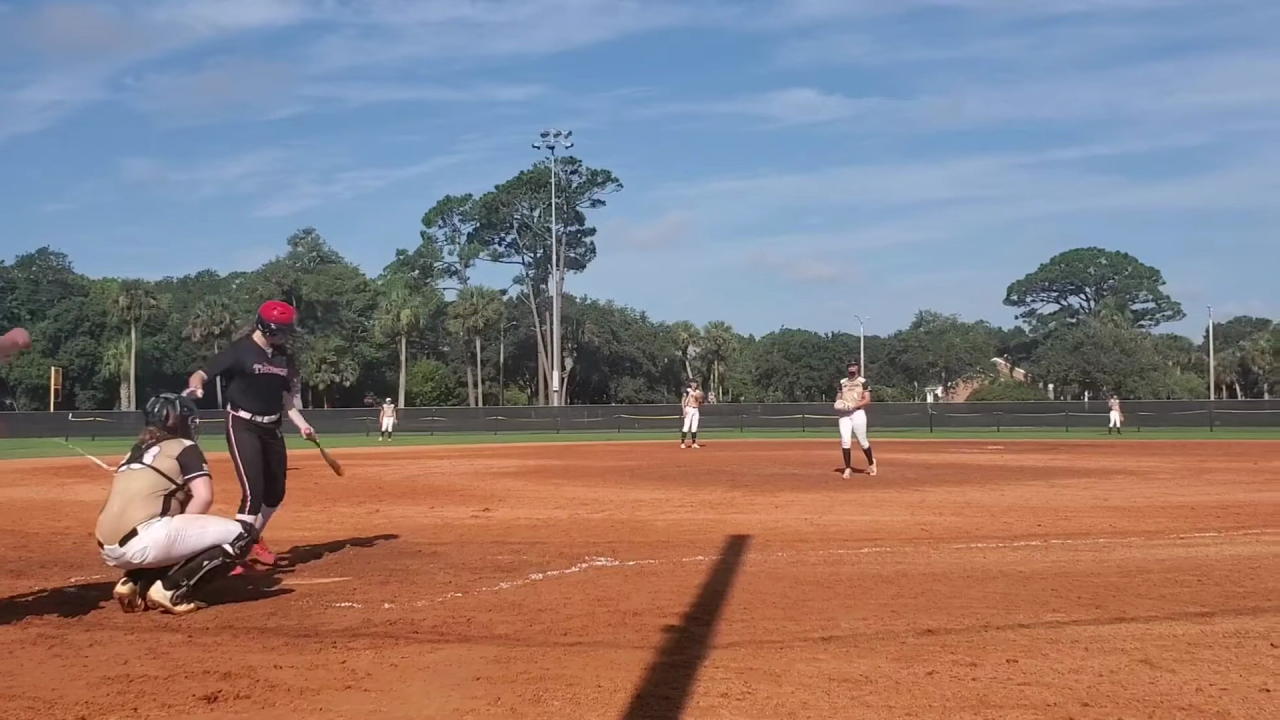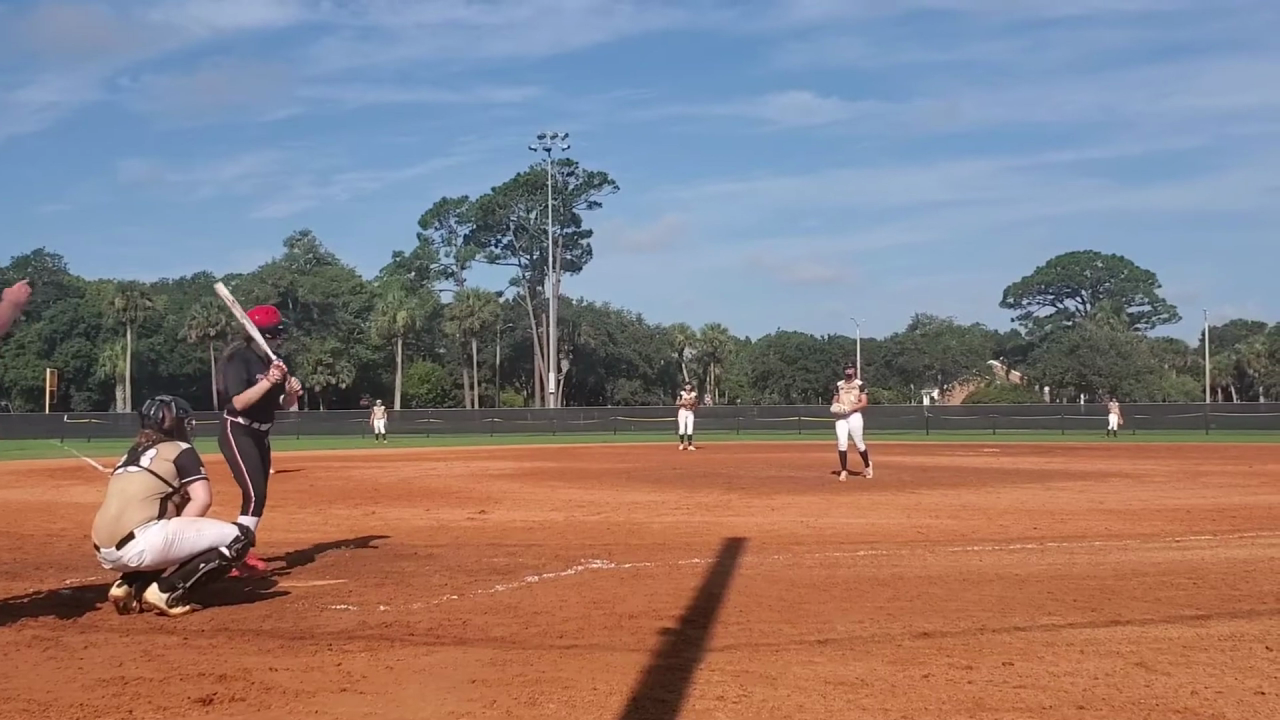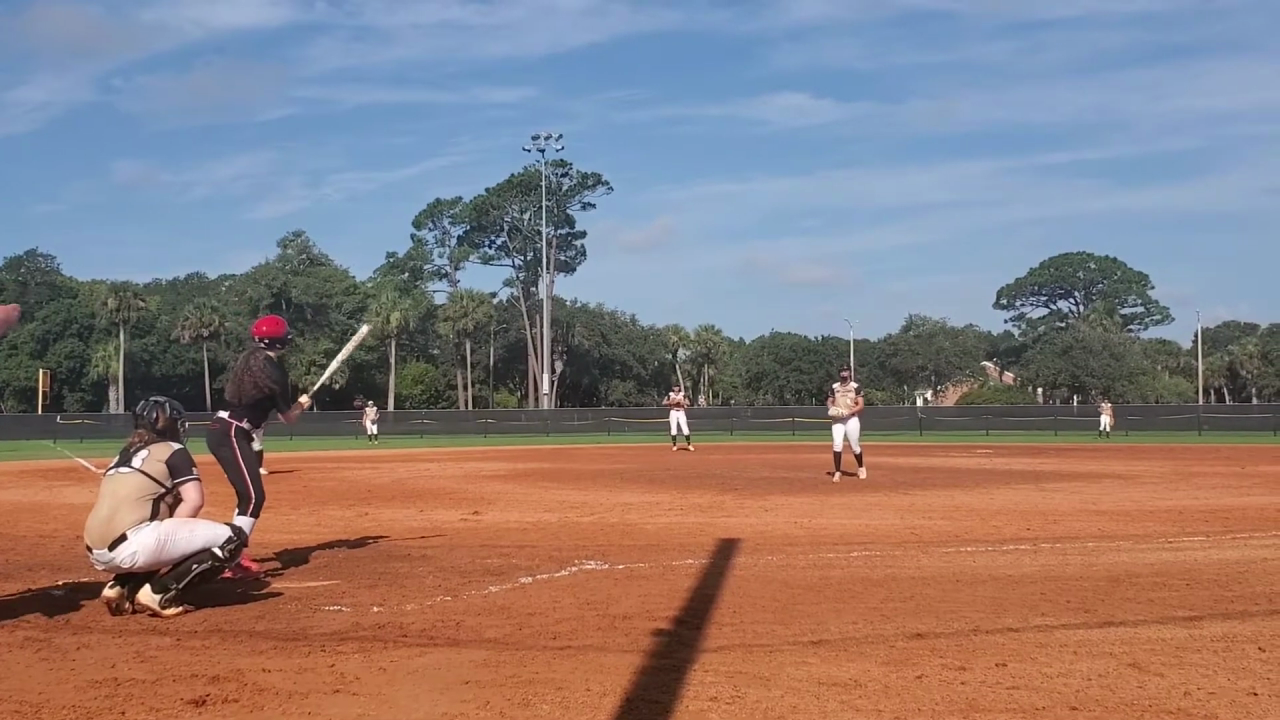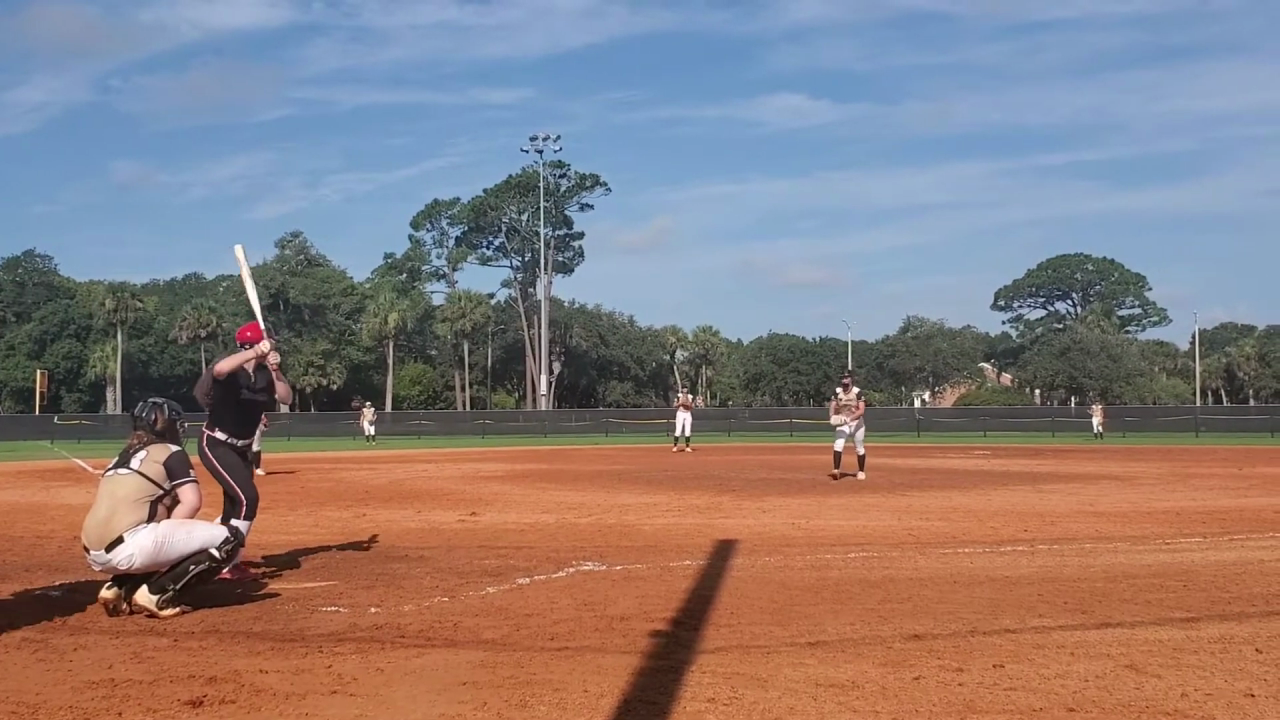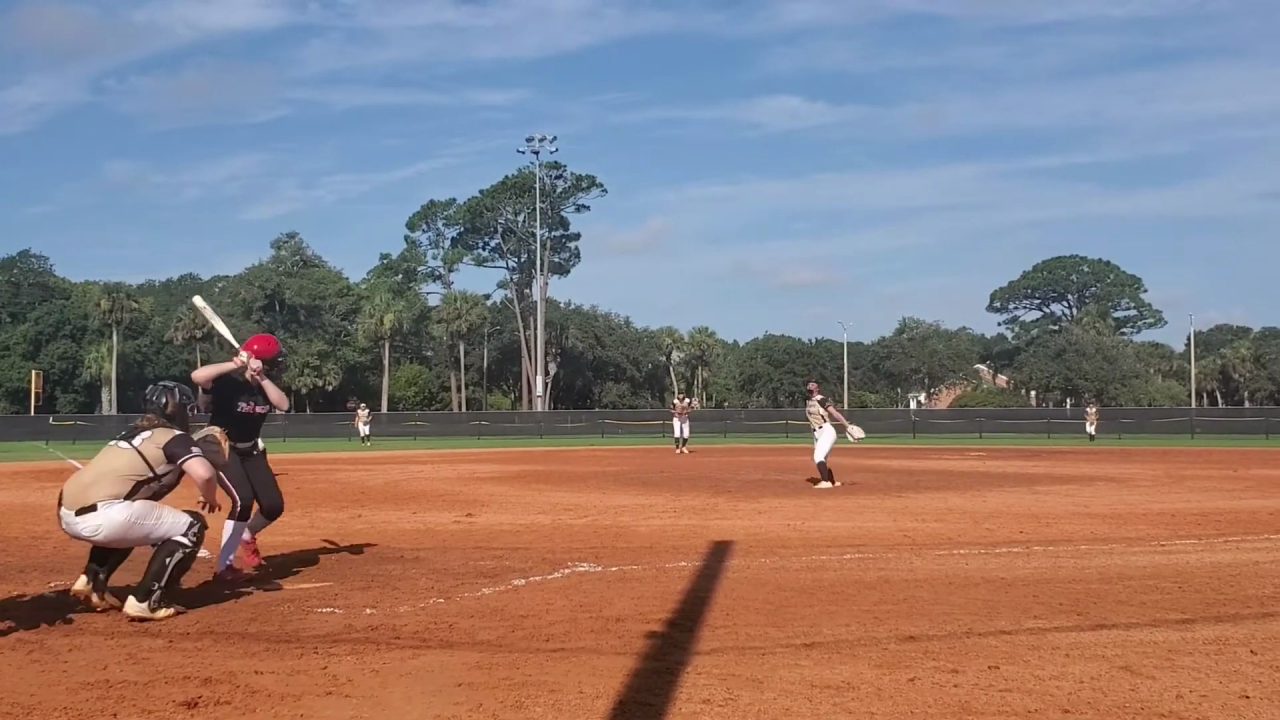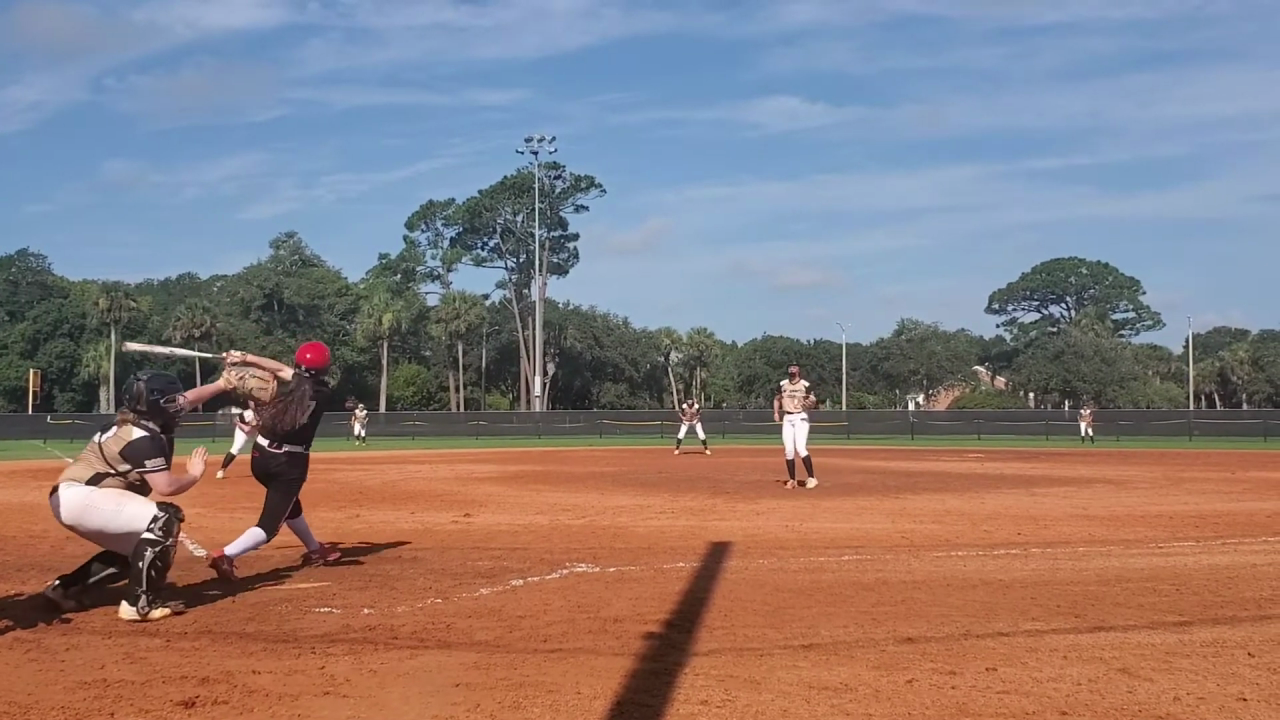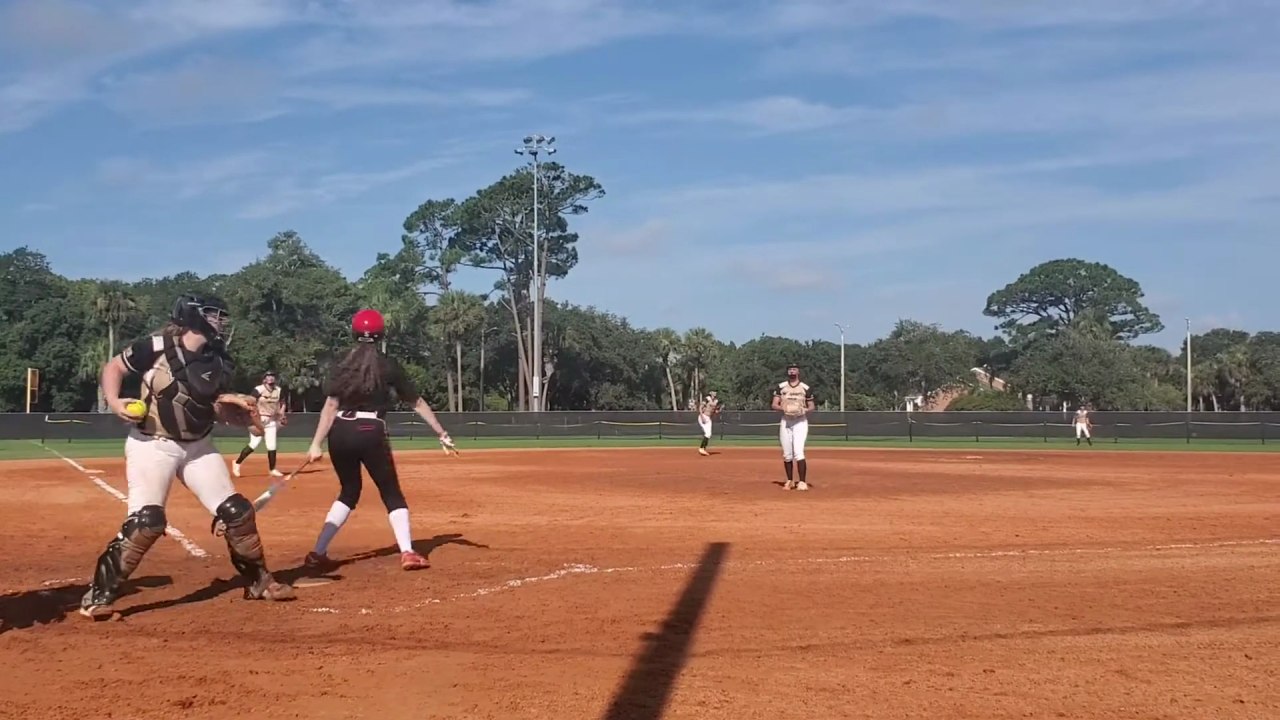
dt=0.7s
person 1, frame 1
left shoulder: (284, 356)
right shoulder: (239, 350)
right elbow: (202, 374)
left wrist: (301, 423)
right wrist: (196, 386)
left hip: (272, 428)
right hip: (243, 426)
left knee: (275, 490)
right knee: (253, 492)
left ankle: (254, 541)
person 1, frame 2
left shoulder: (274, 360)
right shoulder: (239, 359)
left elbow: (283, 402)
right elbow: (239, 402)
left wrist: (292, 389)
right wrist: (270, 381)
left hip: (260, 435)
right hip: (237, 433)
left knee: (257, 495)
right knee: (254, 495)
person 1, frame 3
left shoulder: (250, 361)
right shoulder: (274, 371)
right elbow: (287, 416)
left wrist: (295, 404)
right wrist: (301, 405)
left hip: (224, 432)
right hip: (231, 435)
left knee: (248, 496)
right knee: (254, 497)
right ankle: (232, 561)
person 1, frame 4
left shoulder: (263, 375)
right shoulder: (231, 373)
left elbow: (285, 399)
right elbow: (218, 368)
left wrist: (275, 369)
right wrist: (255, 352)
left hip: (242, 448)
right hip: (216, 445)
left knee: (234, 507)
right knee: (247, 498)
right ankle: (230, 565)
person 1, frame 5
left shoulder: (265, 384)
right shoulder: (229, 381)
left elbow: (283, 404)
right elbow: (197, 376)
left wrist: (261, 377)
right wrist: (233, 364)
left hip: (250, 450)
left knee: (274, 505)
right knee: (243, 500)
left ankle: (247, 536)
right ankle: (224, 566)
person 1, frame 6
left shoulder: (281, 390)
right shoulder: (320, 390)
right elbow: (291, 375)
right wrist: (249, 358)
left hip: (261, 458)
right hip: (291, 463)
left knee: (289, 504)
right knee: (270, 523)
left ankle: (315, 550)
right ankle: (226, 556)
person 1, frame 7
left shoulder: (343, 363)
right shoulder: (389, 366)
left elbow: (330, 405)
right elbow: (417, 402)
left wrist: (316, 443)
right wrist: (441, 434)
left hip: (339, 432)
right hip: (370, 432)
left knee: (349, 492)
right knee: (393, 496)
left ankle: (318, 553)
right ankle: (407, 553)
person 2, frame 1
left shoulder: (137, 451)
right shoulder: (183, 447)
right elbow: (204, 496)
right wrist: (181, 533)
left hip: (110, 548)
right hip: (142, 540)
right knee: (242, 534)
left ankle: (134, 583)
right ankle: (171, 589)
person 2, frame 2
left shoulder: (133, 453)
right shoulder: (180, 450)
right elbow: (202, 500)
right wrist: (177, 536)
left hip: (105, 551)
right hip: (138, 543)
right knee: (239, 536)
left ankle: (128, 586)
right ankle: (166, 592)
person 2, frame 3
left shoulder: (125, 454)
right shoulder: (172, 450)
right elbow: (194, 500)
right wrist: (169, 536)
left hip: (98, 552)
right hip: (130, 545)
right knee: (232, 537)
left ankle: (121, 587)
right ankle: (159, 593)
person 2, frame 4
left shoulder: (124, 456)
right shoulder: (171, 452)
right elbow: (191, 503)
right wrist: (168, 535)
left hip: (96, 553)
right hip: (128, 547)
right knee: (229, 538)
left ankle: (117, 589)
right ankle: (157, 594)
person 2, frame 5
left shoulder: (135, 433)
right shoulder: (175, 437)
right elbow: (204, 473)
right wrist: (210, 498)
left hip: (69, 513)
right hip: (100, 515)
right knee: (191, 527)
left ankle: (93, 582)
right ankle: (146, 601)
person 2, frame 6
left shoulder: (146, 420)
right shoulder: (142, 438)
left elbow: (187, 398)
right elbow: (165, 486)
right wrist: (194, 474)
left hip: (81, 497)
right hip: (80, 497)
left knee: (137, 552)
right knee: (166, 518)
left ankle: (66, 589)
right ankle: (141, 604)
person 2, frame 7
left shoulder: (220, 362)
right shoulder: (156, 348)
right elbow: (113, 368)
right wrist: (114, 401)
left hip: (198, 447)
right hip: (153, 445)
left knee: (236, 511)
right knee: (145, 521)
left ankle: (258, 581)
right ankle: (99, 595)
